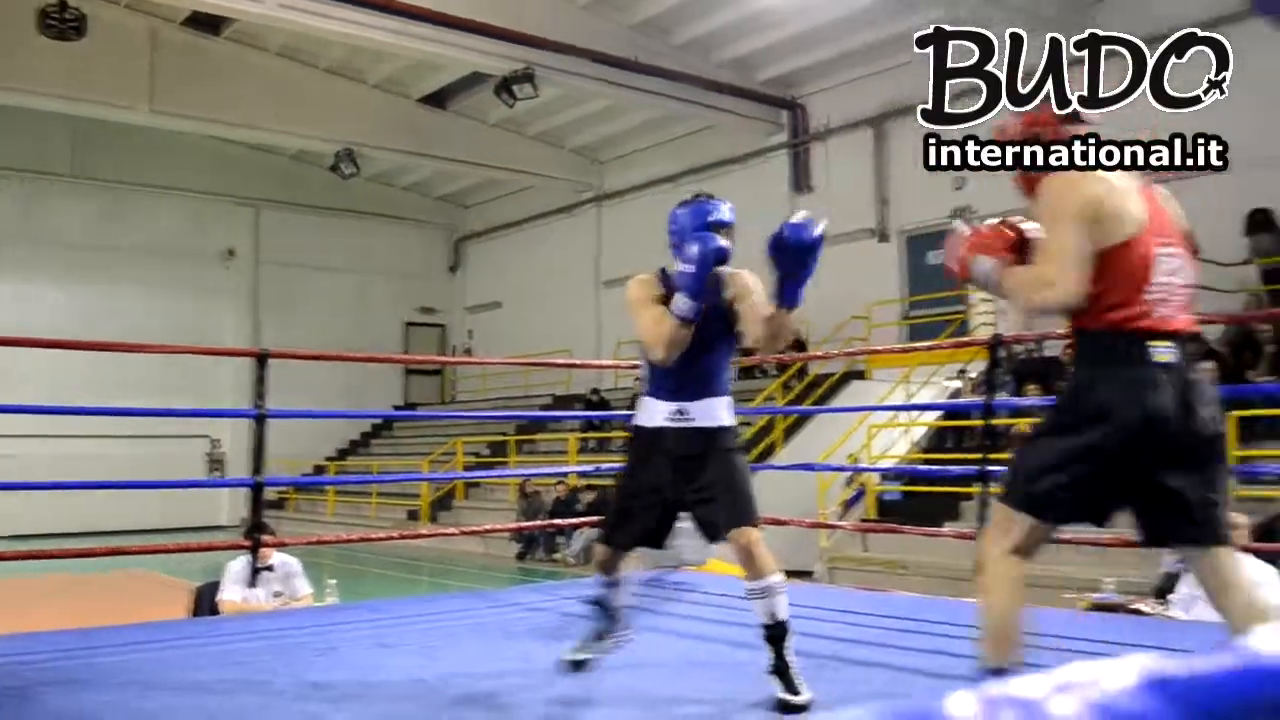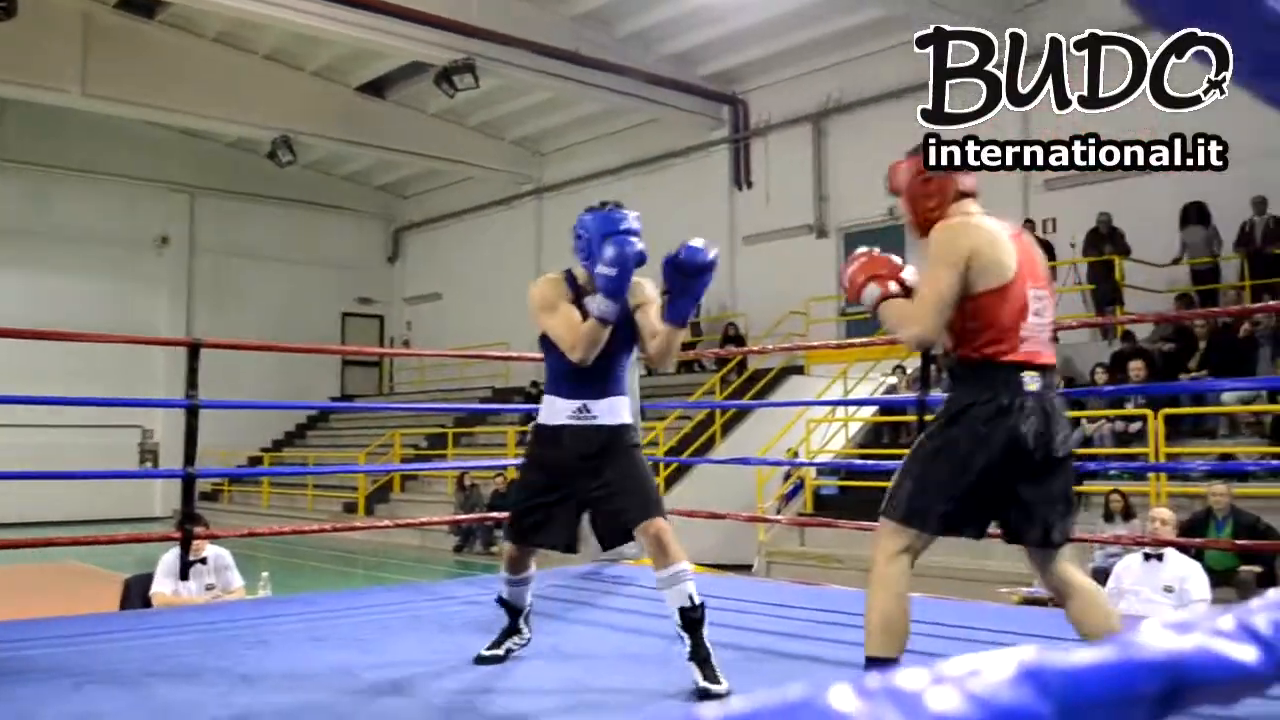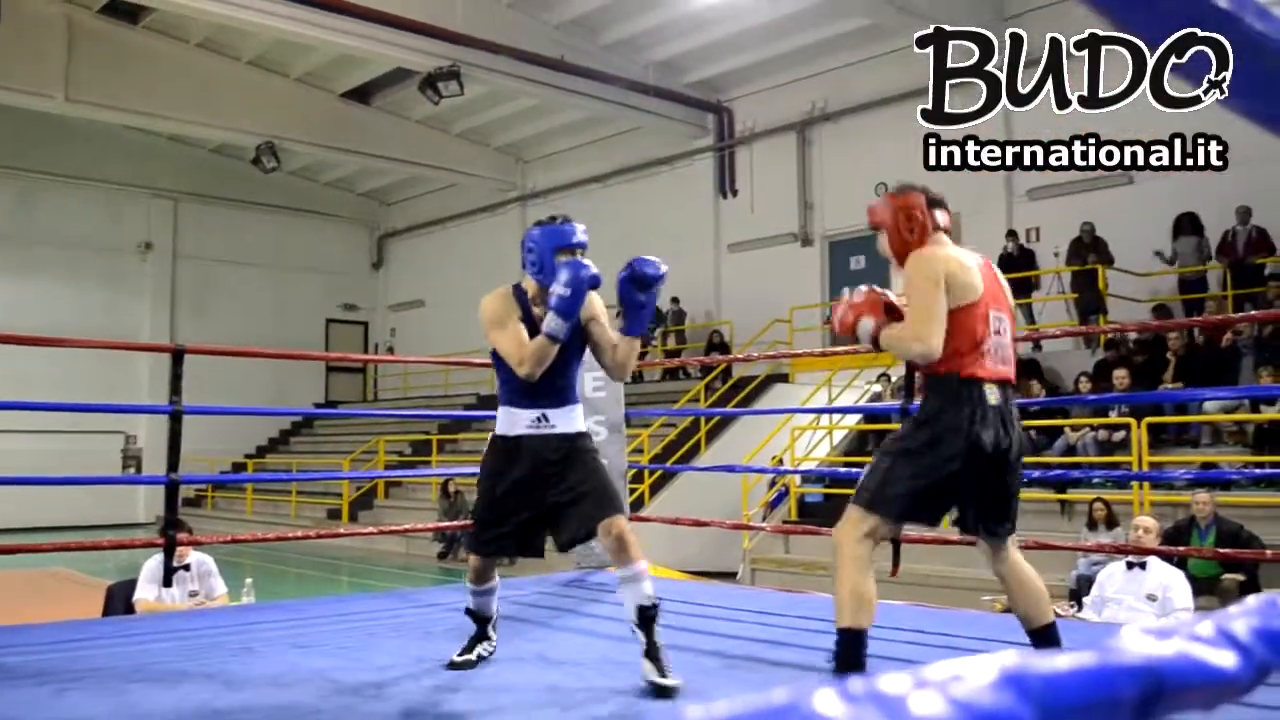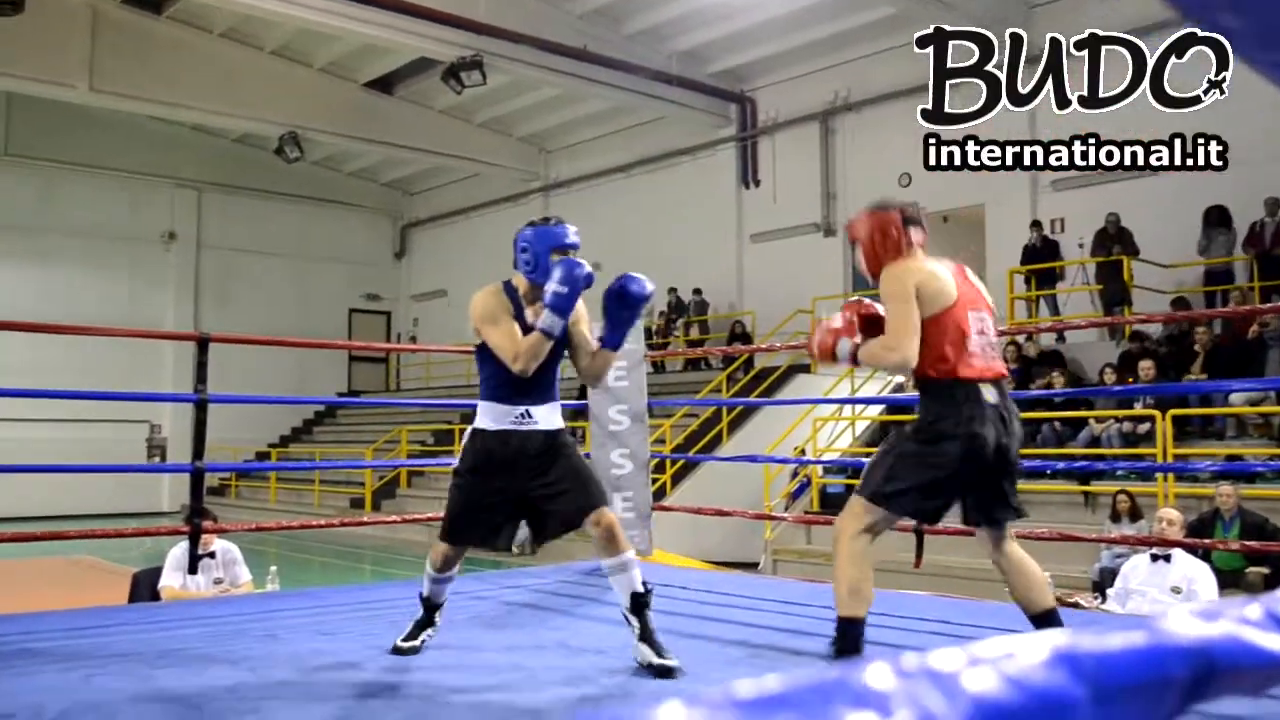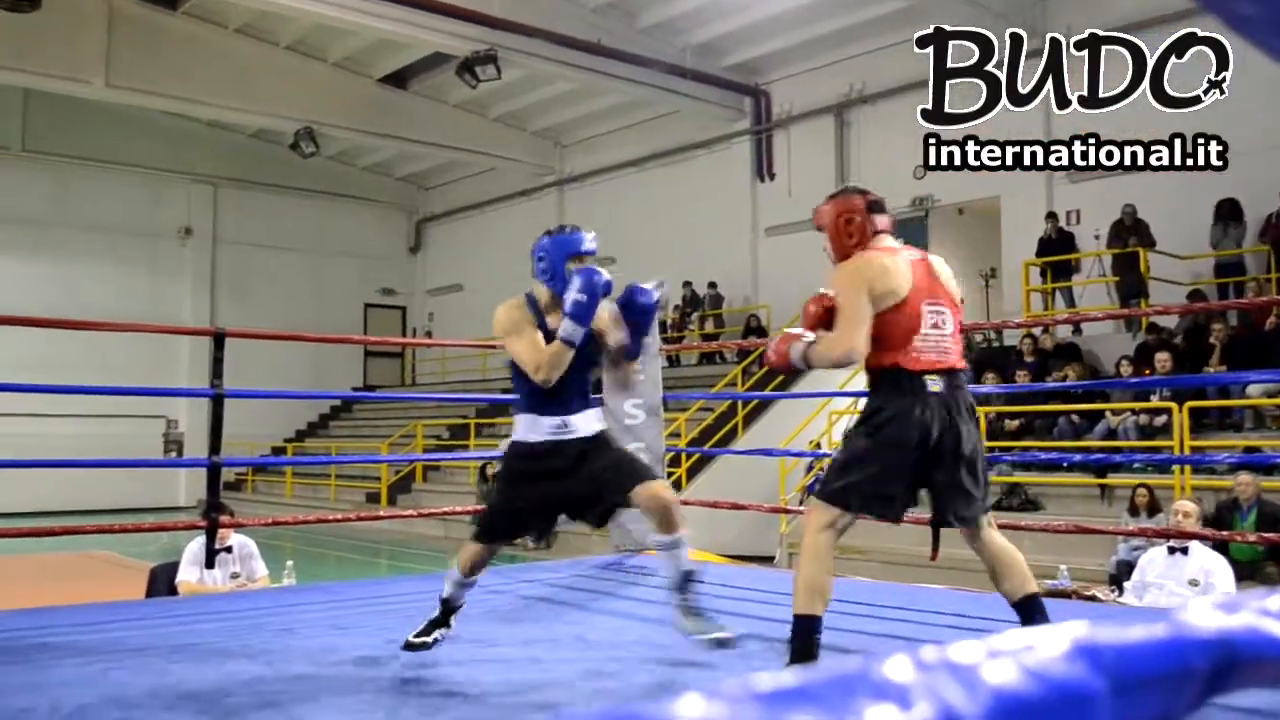
dt=0.5s
person 1, frame 1
left shoulder: (1067, 188)
right shoulder: (1154, 196)
left elbow: (1059, 293)
left wrist: (990, 267)
right wrist: (1033, 253)
left hip: (1114, 384)
right hip: (1179, 385)
left knee: (1007, 540)
right knee: (1217, 566)
person 1, frame 2
left shoulder: (952, 235)
right shoulder: (1021, 241)
left elbow: (922, 331)
left wrist: (875, 291)
right wrist: (910, 287)
left hip: (986, 405)
right hip: (1041, 407)
left knee: (894, 546)
right knee: (1053, 563)
person 1, frame 3
left shoulder: (928, 261)
right shoulder: (989, 270)
left elbow: (925, 346)
left wrist: (868, 326)
right wrist: (894, 318)
left hip: (951, 414)
right hip: (999, 416)
left knee: (855, 534)
right knee: (1001, 549)
left ankle: (848, 674)
person 1, frame 4
left shoulder: (902, 275)
right shoulder: (963, 275)
left elbow: (902, 357)
left wrist: (847, 346)
right wrist: (878, 327)
left hip: (952, 417)
right hip: (996, 415)
left knee: (855, 526)
right knee: (999, 542)
left ankle: (846, 663)
person 1, frame 5
left shoulder: (859, 268)
right shoulder: (939, 267)
left elbow: (849, 350)
left wrist: (797, 352)
right wrist: (839, 319)
left hip: (898, 408)
right hip: (953, 404)
left knee: (820, 525)
right knee: (980, 530)
left ankle: (803, 658)
person 2, frame 1
left shoulder: (740, 285)
right shoulder: (646, 288)
left elbow: (770, 343)
right elbow: (663, 352)
left wrist: (791, 282)
right wrist: (692, 291)
left hip: (712, 434)
right hip: (655, 433)
left knee: (749, 541)
right knee: (609, 547)
left ankle: (783, 660)
right ankle: (609, 624)
person 2, frame 2
left shoulder: (639, 291)
right shoulder: (550, 289)
left elbow: (661, 357)
right elbow: (580, 351)
left wrist: (682, 297)
right wrist: (610, 290)
left hip: (612, 433)
right hip: (556, 433)
left knee: (657, 532)
right knee: (517, 546)
left ankle: (698, 647)
right ankle: (516, 626)
person 2, frame 3
left shoulder: (588, 302)
right shoulder: (499, 305)
left elbow: (620, 369)
right elbow: (527, 368)
left wrist: (639, 309)
right wrist: (561, 310)
left hip: (569, 439)
right hip: (514, 443)
left knee: (618, 531)
right knee: (480, 556)
left ankle: (649, 646)
right ankle: (484, 632)
person 2, frame 4
left shoulder: (570, 299)
right shoulder: (489, 301)
left elbow: (592, 375)
right elbow: (521, 363)
left wrist: (618, 320)
right wrist: (556, 306)
left hip: (547, 435)
right hip: (494, 437)
left knee: (606, 524)
right knee: (451, 544)
left ankle: (643, 634)
right ankle: (428, 616)
person 2, frame 5
left shoulder: (595, 304)
right shoulder: (513, 314)
left elbow: (622, 368)
right elbow: (544, 373)
left wrist: (631, 339)
right wrist: (577, 316)
left hip: (588, 440)
right hip: (532, 448)
left knee: (661, 500)
right knee: (480, 548)
left ankle: (688, 606)
right ankle: (445, 615)
